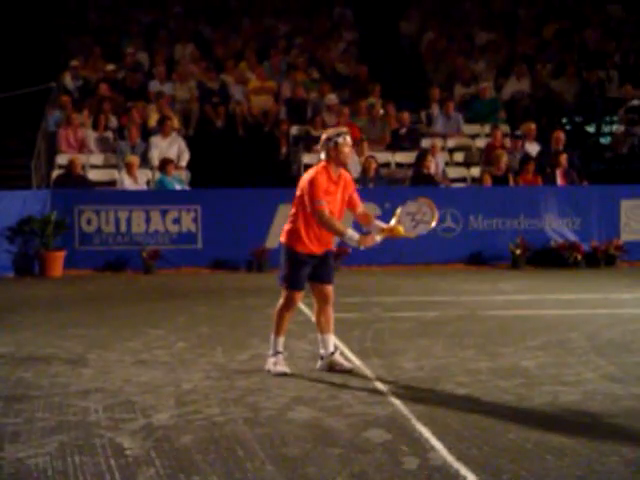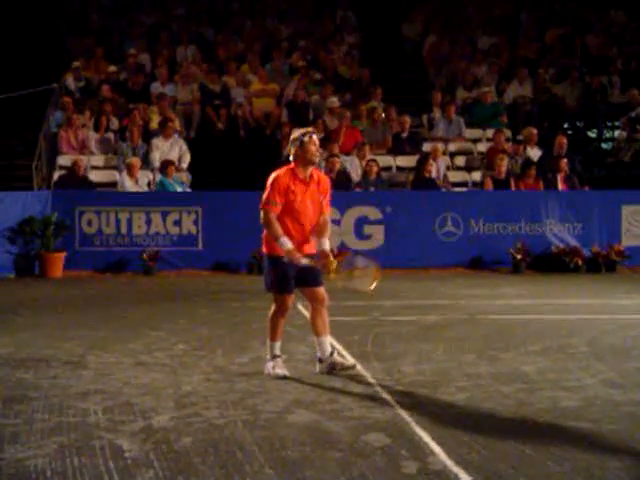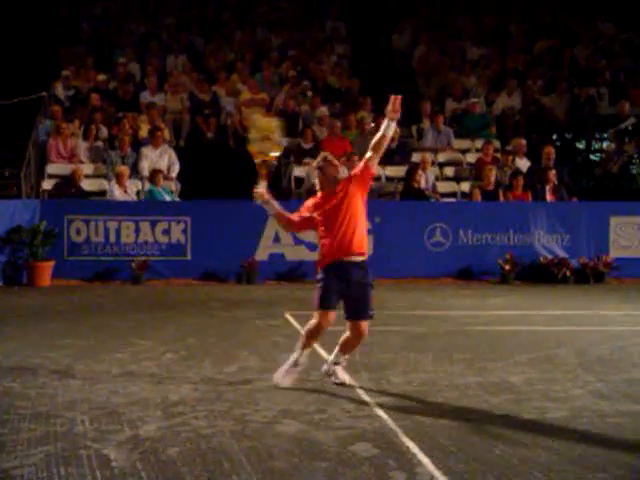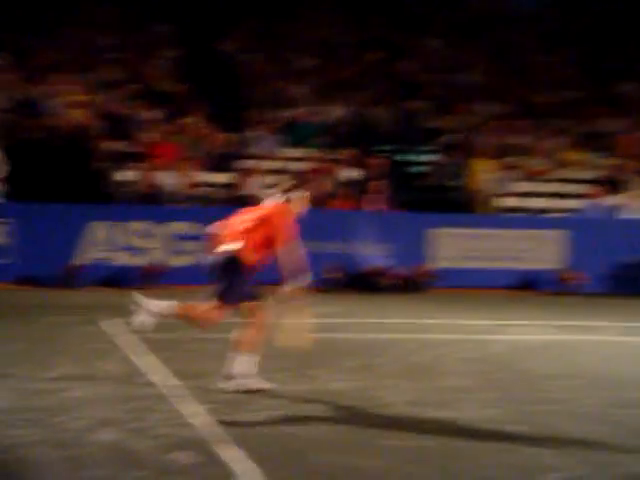
dt=0.7s
person 1, frame 1
left shoulder: (345, 179)
right shoulder: (315, 178)
left elbow: (359, 211)
right elbow: (323, 218)
right wrist: (355, 238)
left hip: (322, 248)
right hip: (298, 246)
left knee: (325, 298)
right knee: (291, 300)
left ankle: (328, 354)
right ankle: (275, 355)
person 1, frame 2
left shoulder: (322, 181)
right shoulder: (280, 179)
left elbow: (323, 219)
right elbow: (269, 217)
left wrist: (325, 247)
right wrist: (287, 248)
left hip: (307, 251)
right hip: (282, 254)
left knee: (319, 300)
right knee: (283, 304)
left ankle: (326, 357)
right ankle: (274, 359)
person 1, frame 3
left shoulder: (355, 184)
right shoulder: (314, 205)
left elbow: (375, 151)
right elbow: (292, 224)
left wrist: (390, 120)
right wrist: (267, 201)
left hip: (358, 268)
right hip: (331, 268)
left knee: (359, 330)
right knee: (323, 321)
left ankle: (334, 365)
right ankle: (295, 363)
person 1, frame 4
left shoulder: (261, 211)
right shoulder: (283, 214)
right elbow: (284, 250)
right wrist: (293, 281)
left hip: (232, 259)
right hip: (239, 261)
left knee: (258, 317)
right knee: (214, 315)
left ankle: (239, 374)
right ankle: (156, 309)
